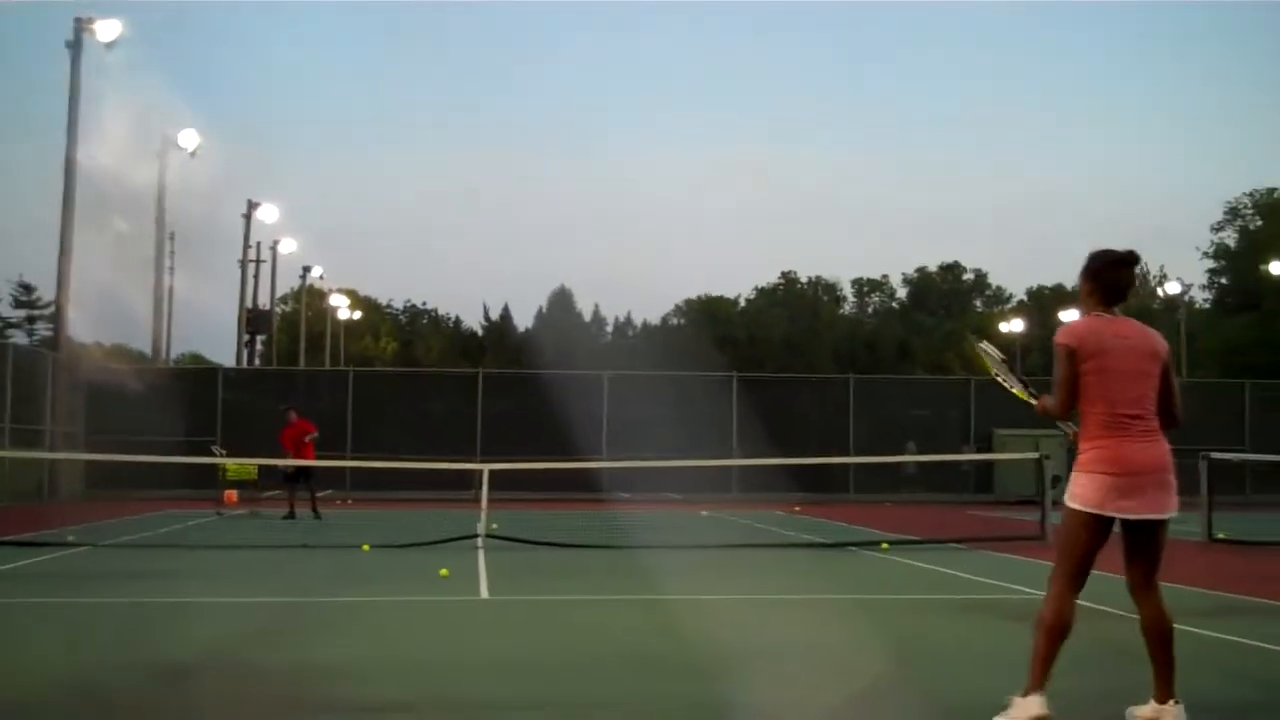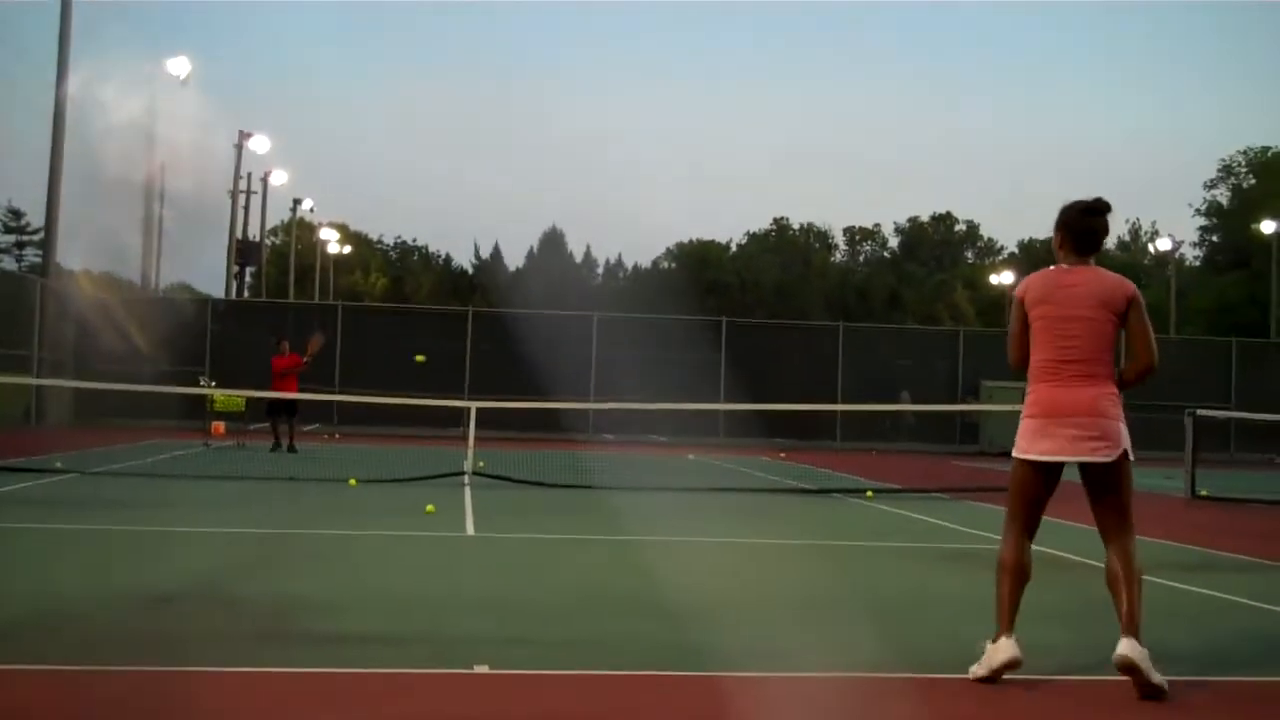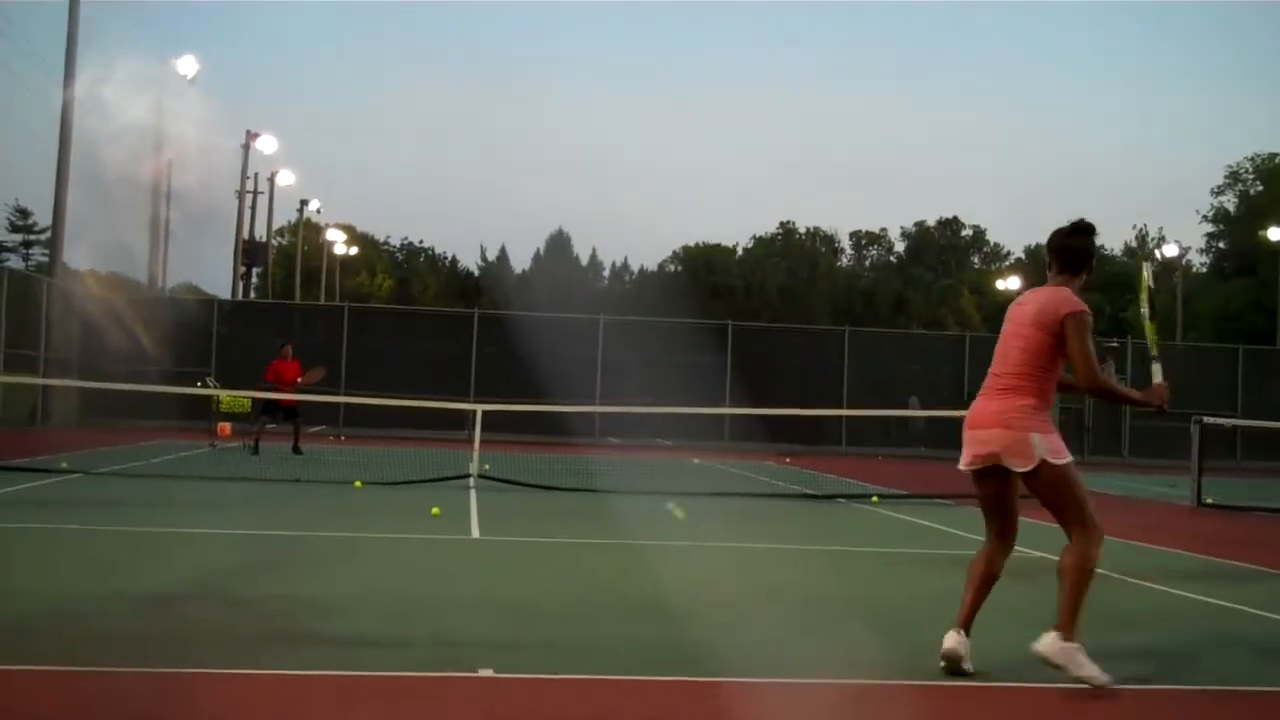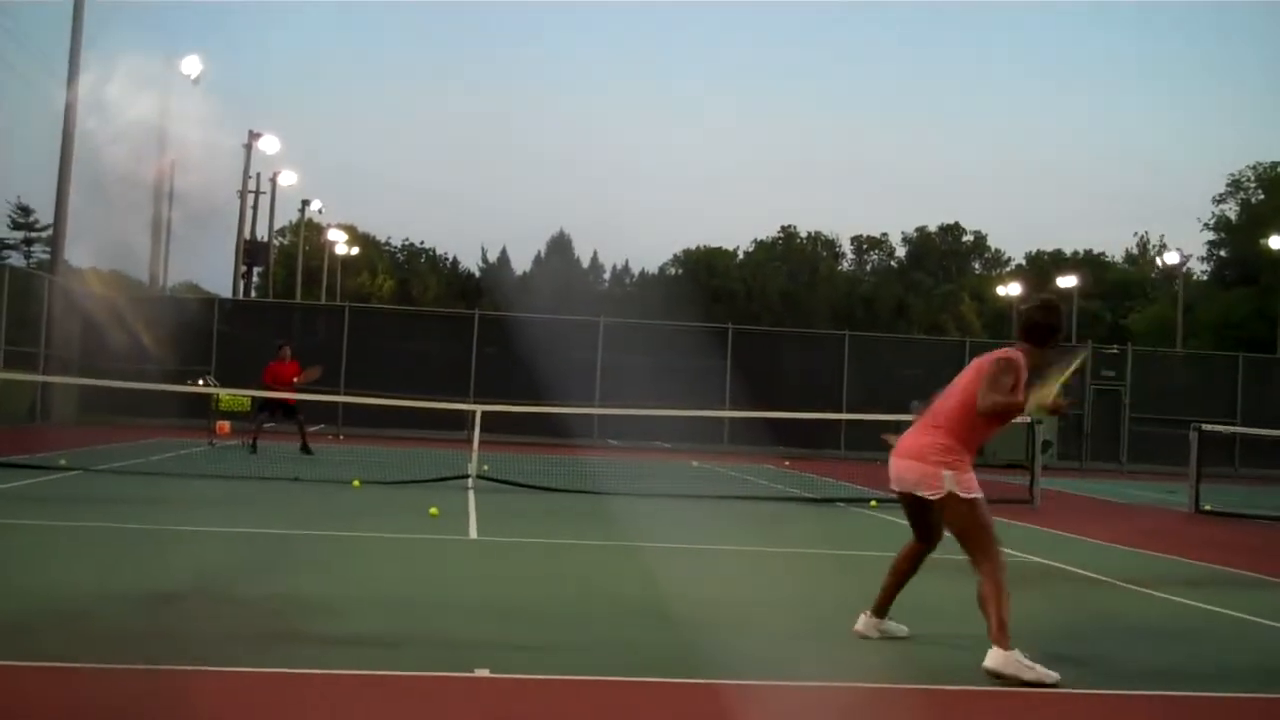
dt=0.4s
person 1, frame 1
left shoulder: (1073, 334)
right shoulder: (1154, 340)
left elbow: (1062, 408)
right elbow: (1172, 417)
left wrist: (1043, 403)
left hip: (1102, 471)
right hip: (1155, 469)
left knee: (1063, 586)
right knee: (1146, 588)
person 1, frame 2
left shoulder: (1030, 286)
right shoulder: (1123, 289)
left elbow: (1017, 358)
right elbow: (1146, 363)
left hip: (1044, 417)
right hip: (1100, 417)
left knee: (1017, 532)
right knee: (1119, 539)
left ankle: (1003, 640)
right ankle: (1131, 641)
person 1, frame 3
left shoulder: (1021, 303)
right shoulder: (1072, 307)
right elbow: (1090, 381)
left wrist: (1065, 379)
right wrist: (1145, 398)
left hip: (979, 424)
right hip: (1022, 427)
left knee: (999, 538)
right knee: (1085, 533)
left ankle: (959, 633)
right ankle: (1062, 638)
person 1, frame 4
left shoulder: (994, 358)
right shoulder: (1010, 363)
right elbow: (985, 405)
left wrist: (910, 432)
left hip: (907, 454)
right hip: (939, 463)
left knee: (926, 539)
right knee: (988, 561)
left ankle: (874, 618)
right ankle: (1002, 652)
